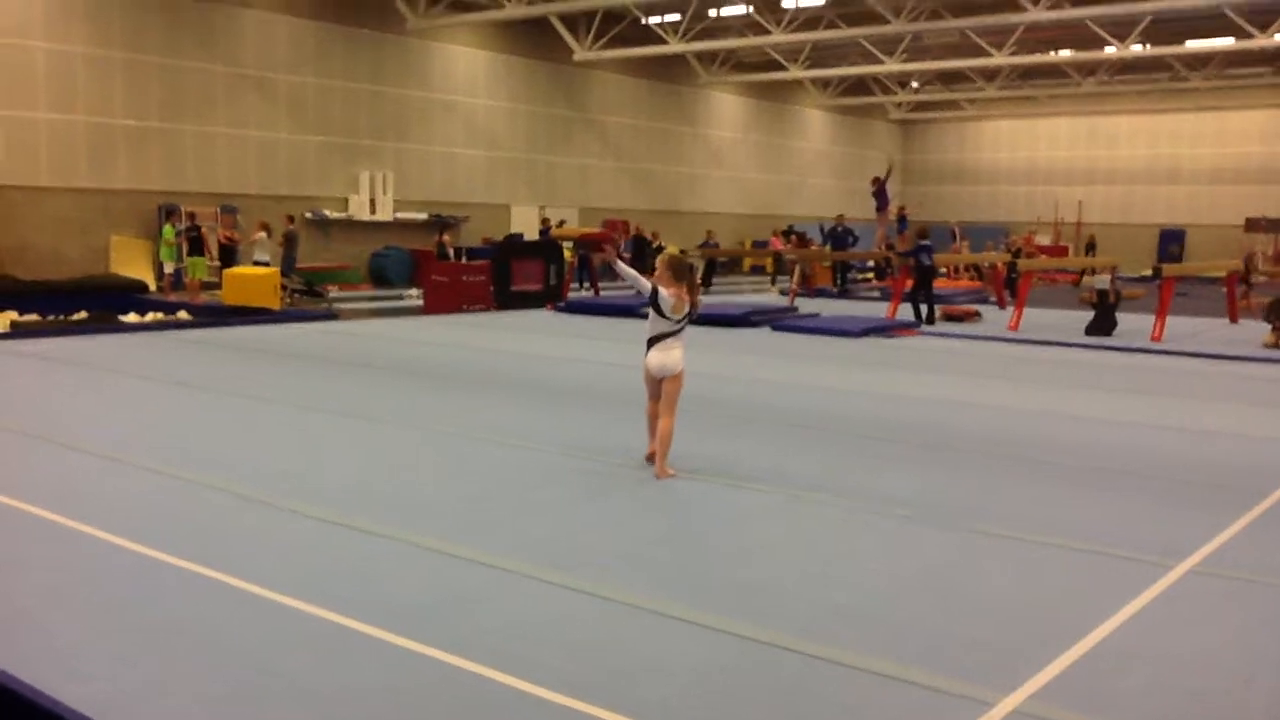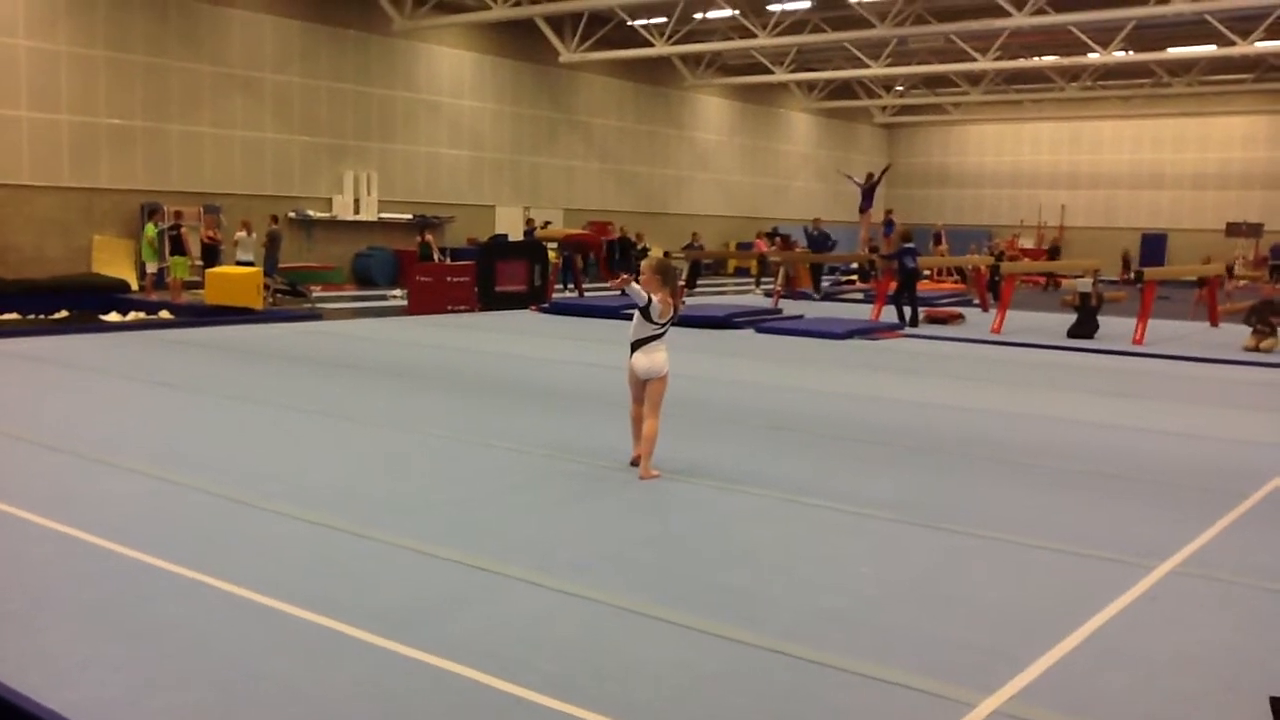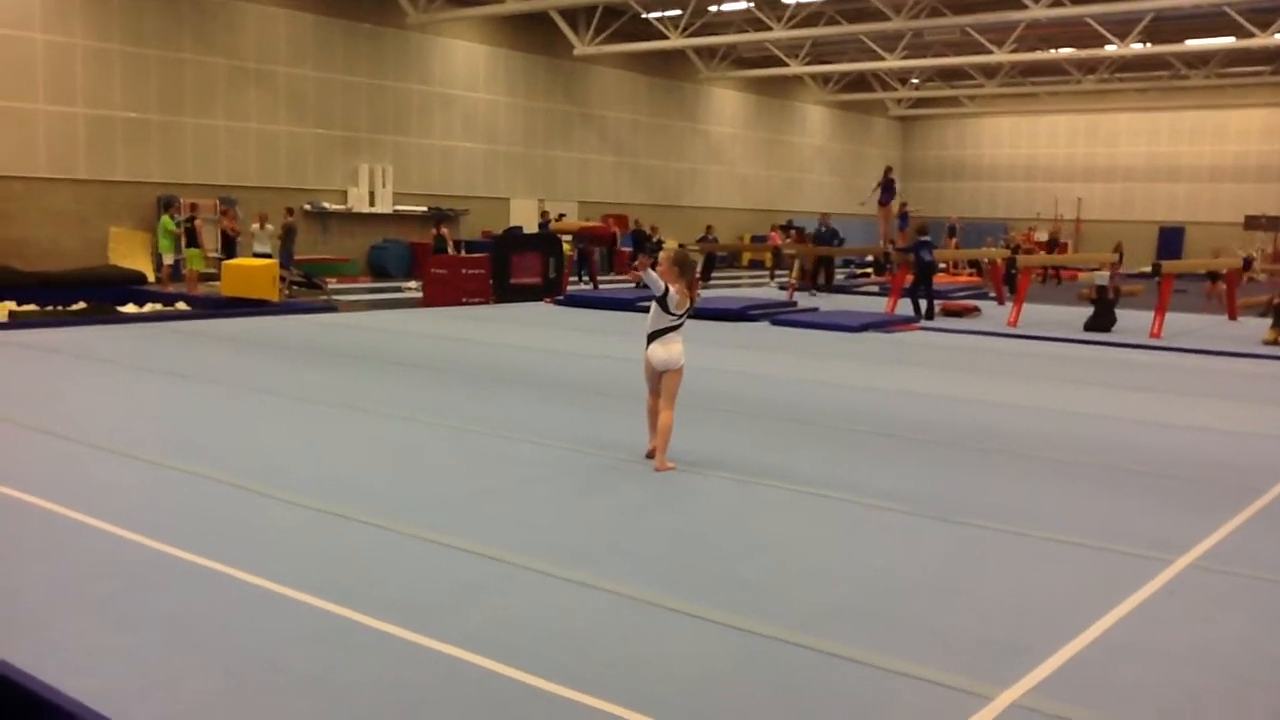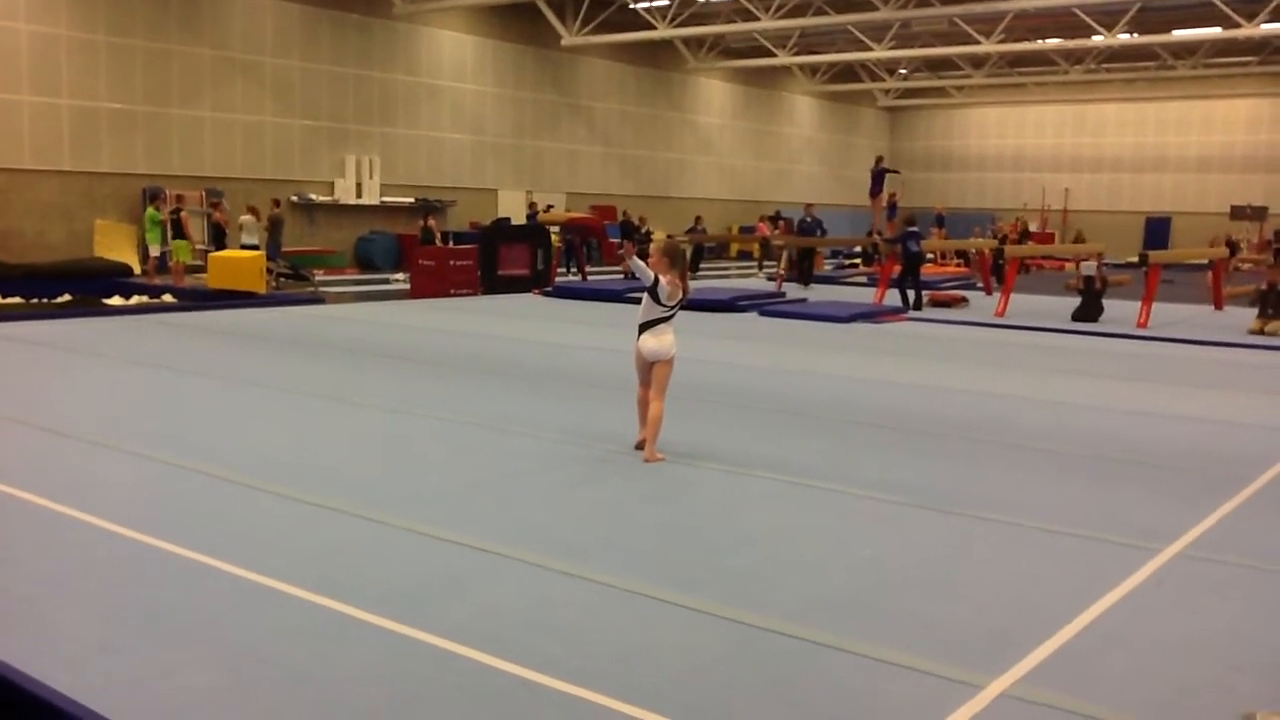
dt=0.7s
person 1, frame 1
left shoulder: (660, 296)
right shoulder: (688, 299)
left elbow: (637, 280)
left wrist: (615, 262)
right wrist: (658, 283)
left hip: (655, 356)
right hip: (674, 358)
left knee: (653, 402)
right knee: (667, 414)
left ankle: (652, 446)
right ankle: (661, 465)
person 1, frame 2
left shoulder: (651, 302)
right shoulder: (670, 301)
left elbow: (639, 294)
right elbow: (645, 292)
left wrist: (627, 284)
right wrist: (627, 284)
left hip: (640, 359)
right hip: (659, 361)
left knee: (637, 404)
right knee: (652, 415)
left ankle: (637, 451)
right ankle: (645, 466)
person 1, frame 3
left shoulder: (668, 293)
right shoulder: (686, 293)
left elbow: (656, 284)
left wrist: (645, 270)
right wrist: (644, 275)
left hip: (656, 350)
right hip: (675, 352)
left knee: (653, 397)
right knee: (667, 407)
left ankle: (653, 442)
right ankle: (661, 458)
person 1, frame 4
left shoulder: (658, 283)
right shoulder: (680, 286)
left elbow: (644, 272)
left wrist: (631, 258)
right wrist: (633, 262)
left hip: (647, 341)
right hip: (666, 344)
left knee: (644, 387)
right knee: (658, 397)
left ankle: (643, 433)
right ankle: (650, 449)
